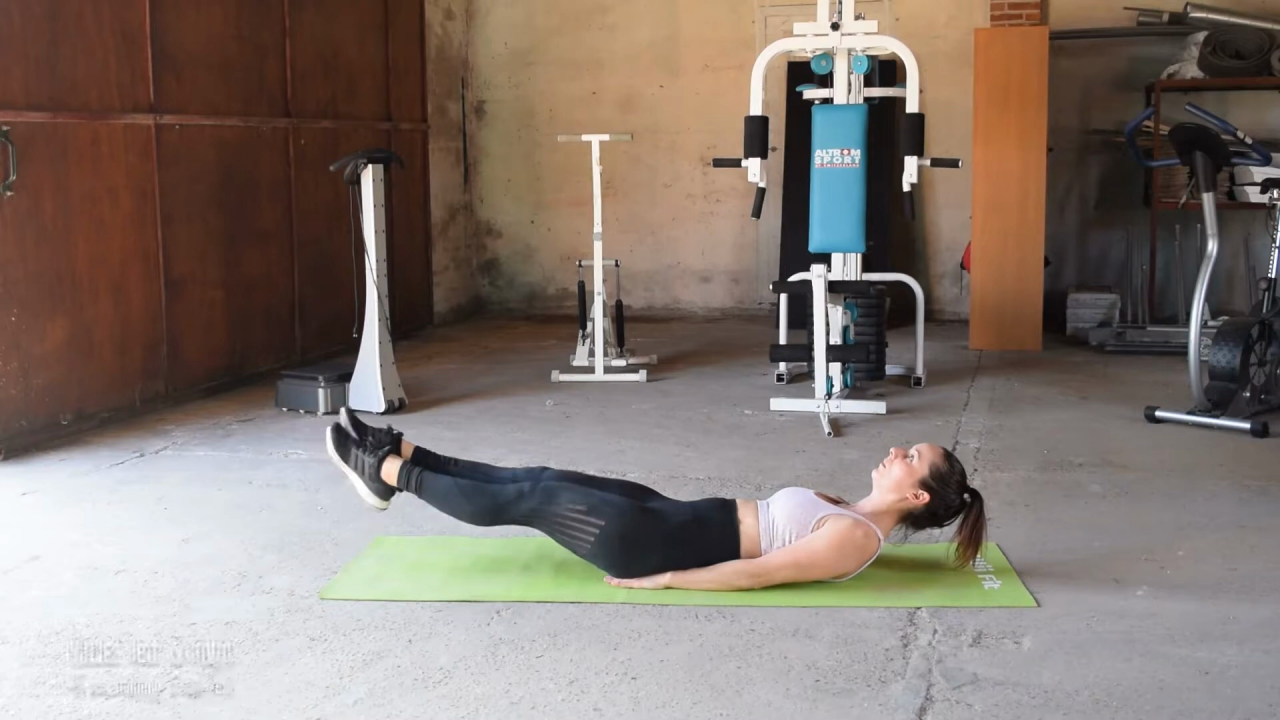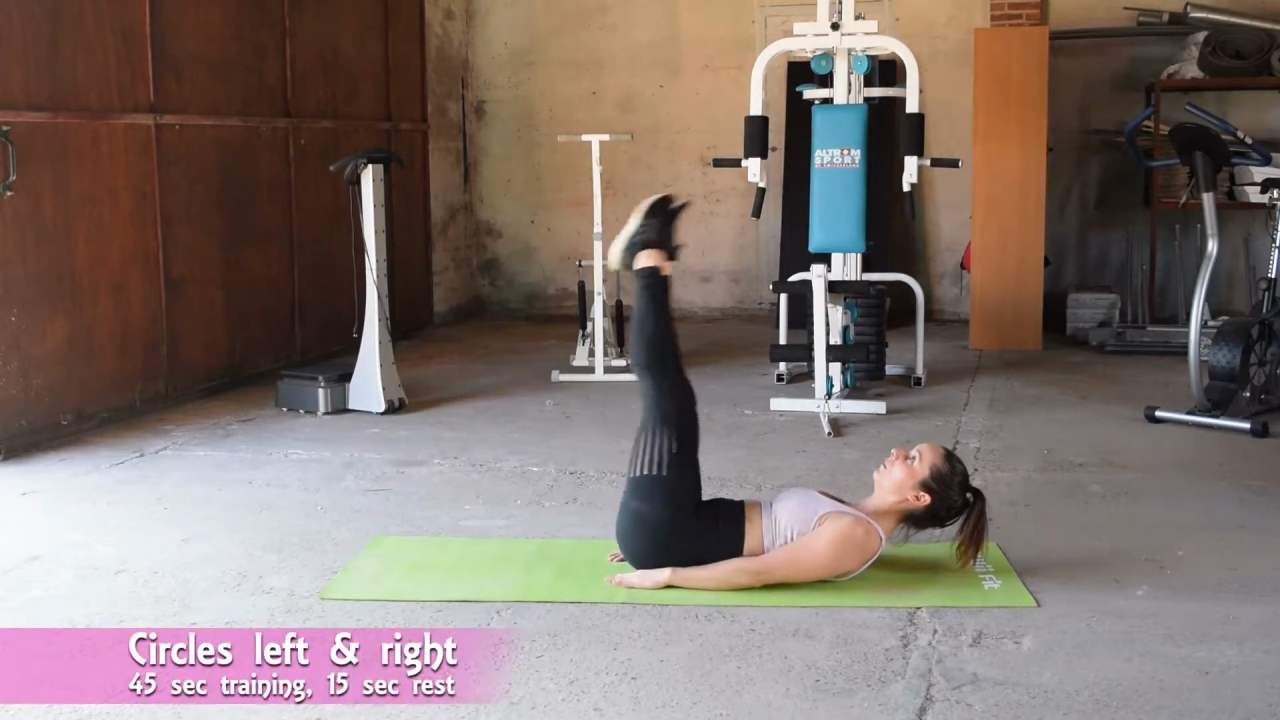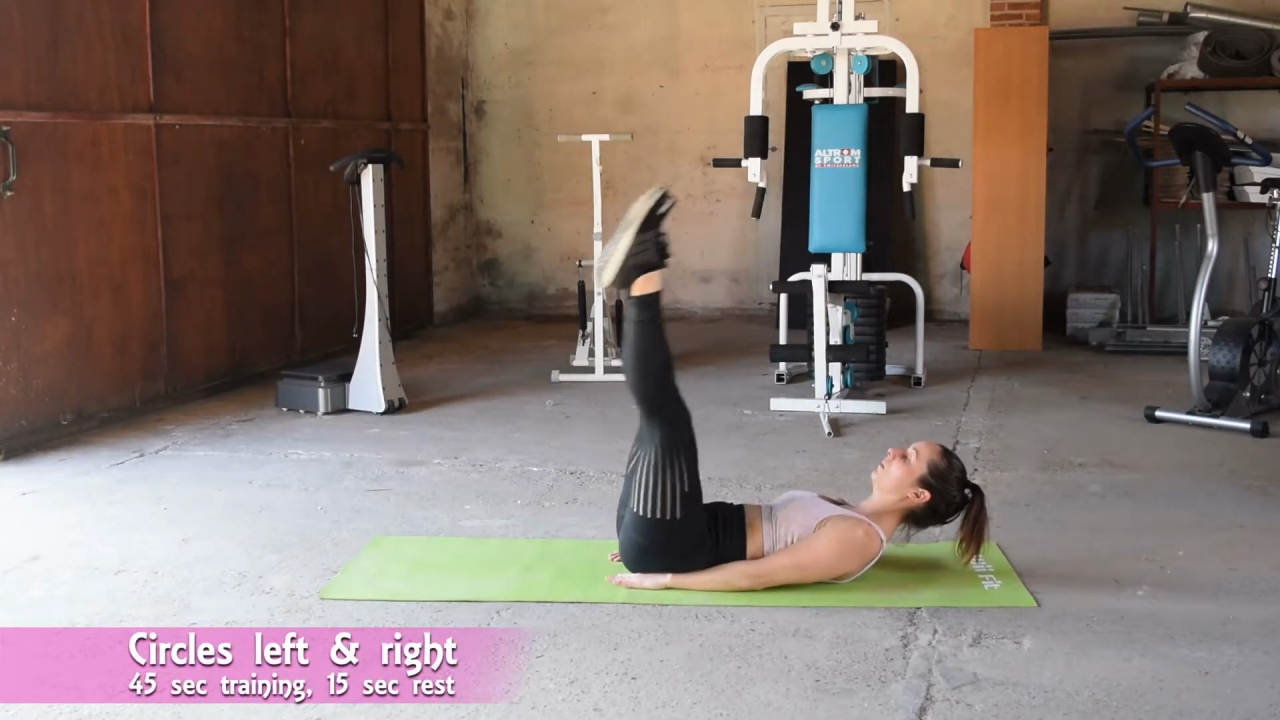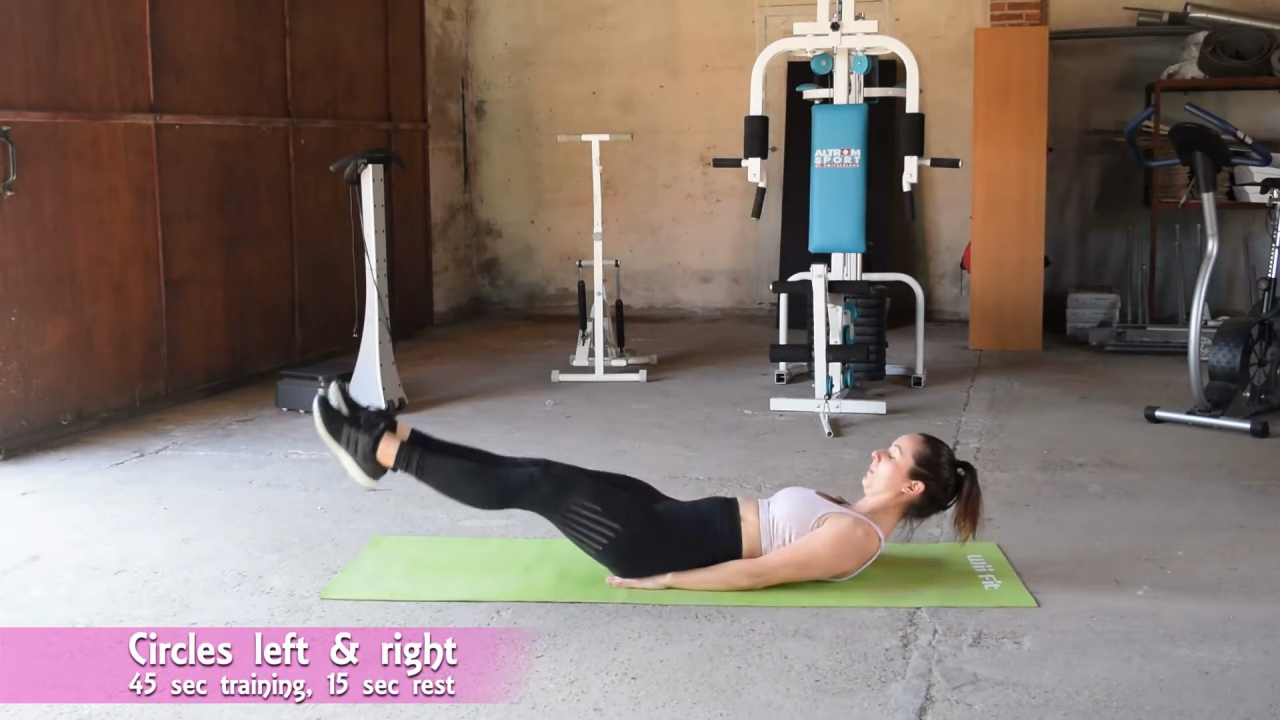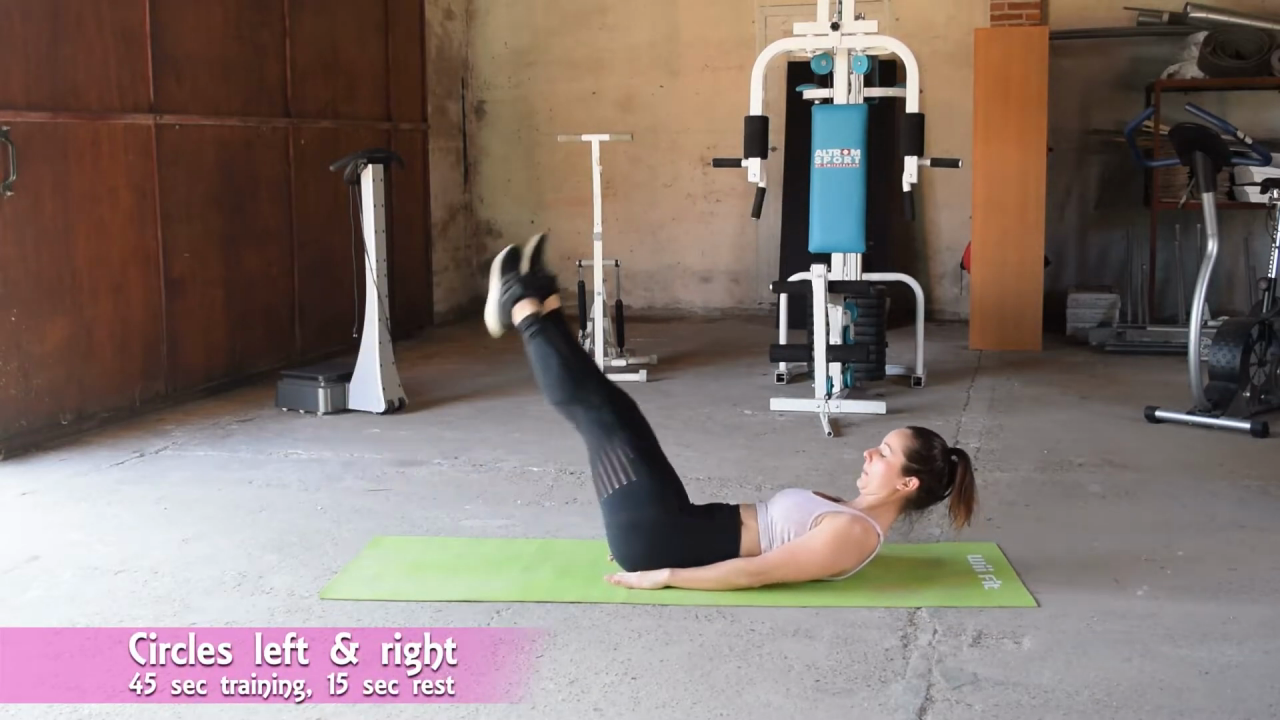
dt=0.5s
person 1, frame 1
left shoulder: (856, 537)
right shoulder: (848, 513)
left elbow: (759, 572)
left wrist: (663, 578)
left hip: (665, 543)
right hip: (679, 516)
left knee: (535, 499)
right knee: (547, 481)
left ankle: (392, 472)
right ankle: (396, 455)
person 1, frame 2
left shoulder: (855, 536)
right shoulder: (853, 516)
left elbow: (759, 572)
left wrist: (663, 576)
left hip: (661, 544)
left knee: (663, 383)
left ankle: (647, 258)
right ankle: (649, 259)
person 1, frame 3
left shoulder: (857, 539)
right shoulder: (851, 514)
left elbow: (759, 575)
left wrist: (662, 578)
left knee: (664, 418)
left ankle: (643, 273)
right ankle: (642, 273)
person 1, frame 4
left shoulder: (855, 536)
right shoulder: (847, 510)
left elbow: (758, 573)
left wrist: (664, 577)
left hip: (670, 540)
right hip: (679, 520)
left knee: (541, 484)
right knee: (543, 475)
left ankle: (383, 451)
right ankle: (389, 439)
person 1, frame 5
left shoulder: (852, 535)
right shoulder: (854, 512)
left elbow: (756, 573)
left wrist: (661, 576)
left hip: (665, 540)
right hip: (689, 531)
left knee: (592, 409)
right knee: (610, 405)
left ankle: (522, 307)
